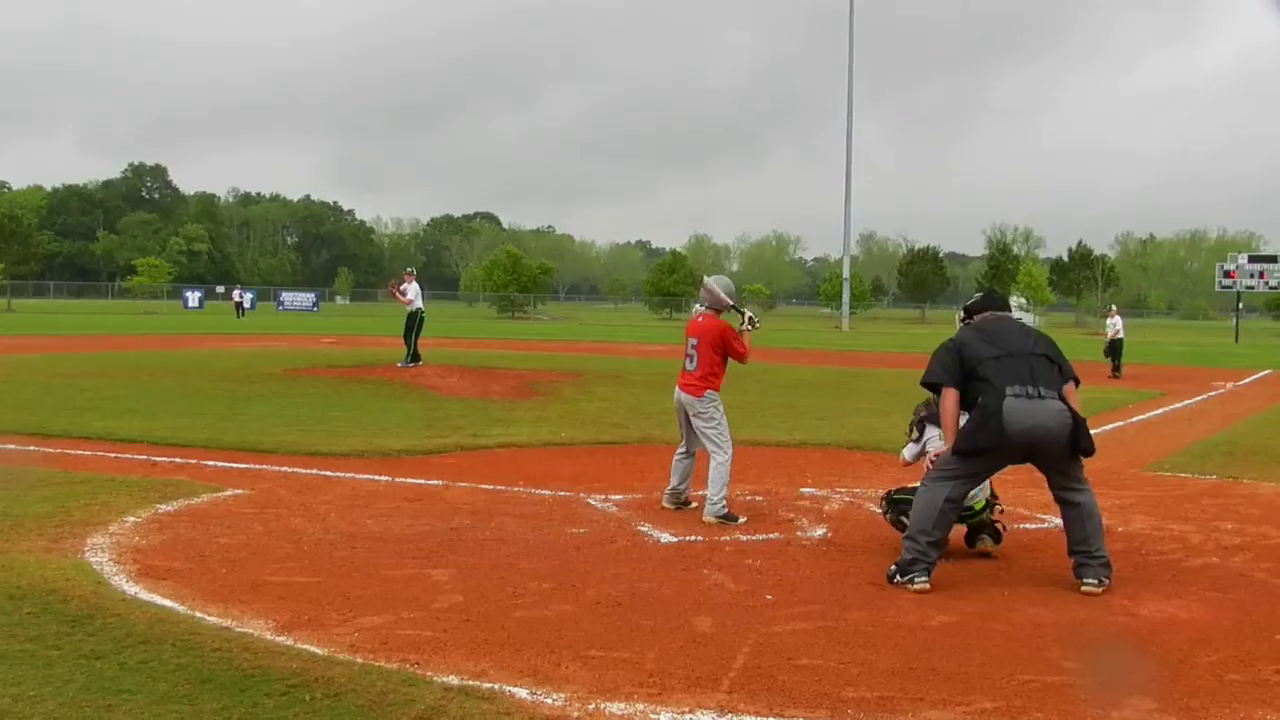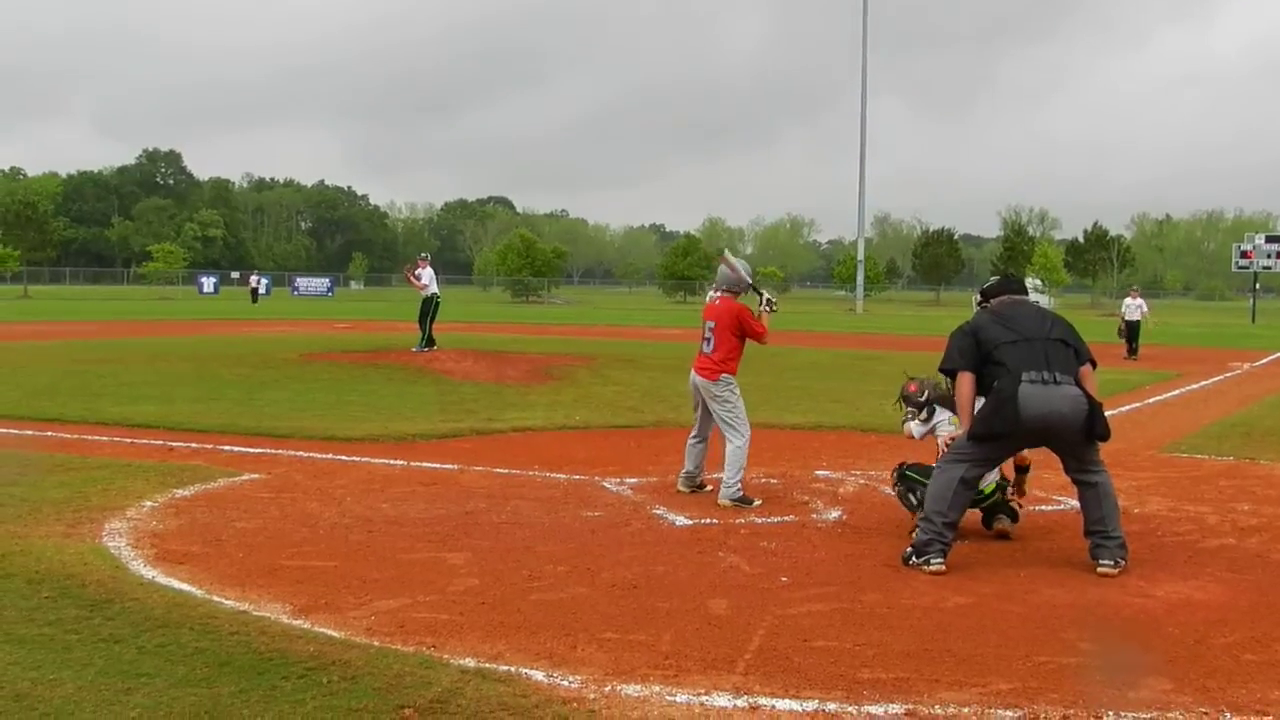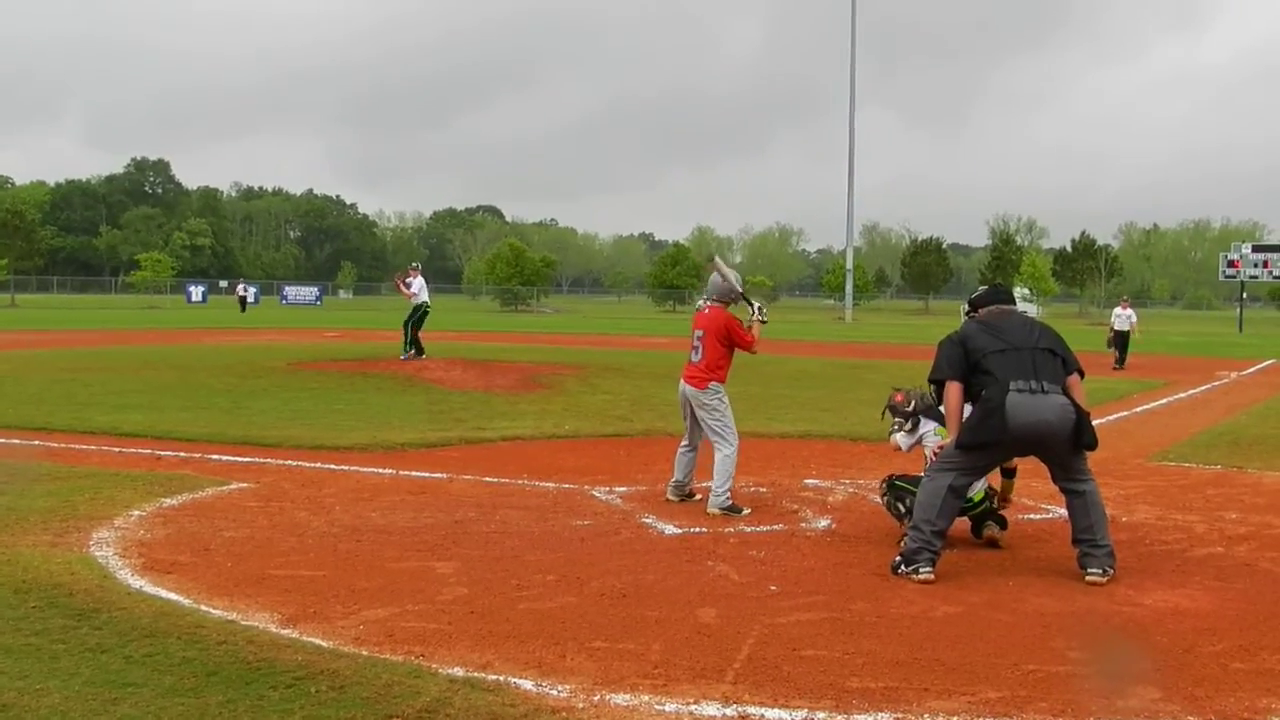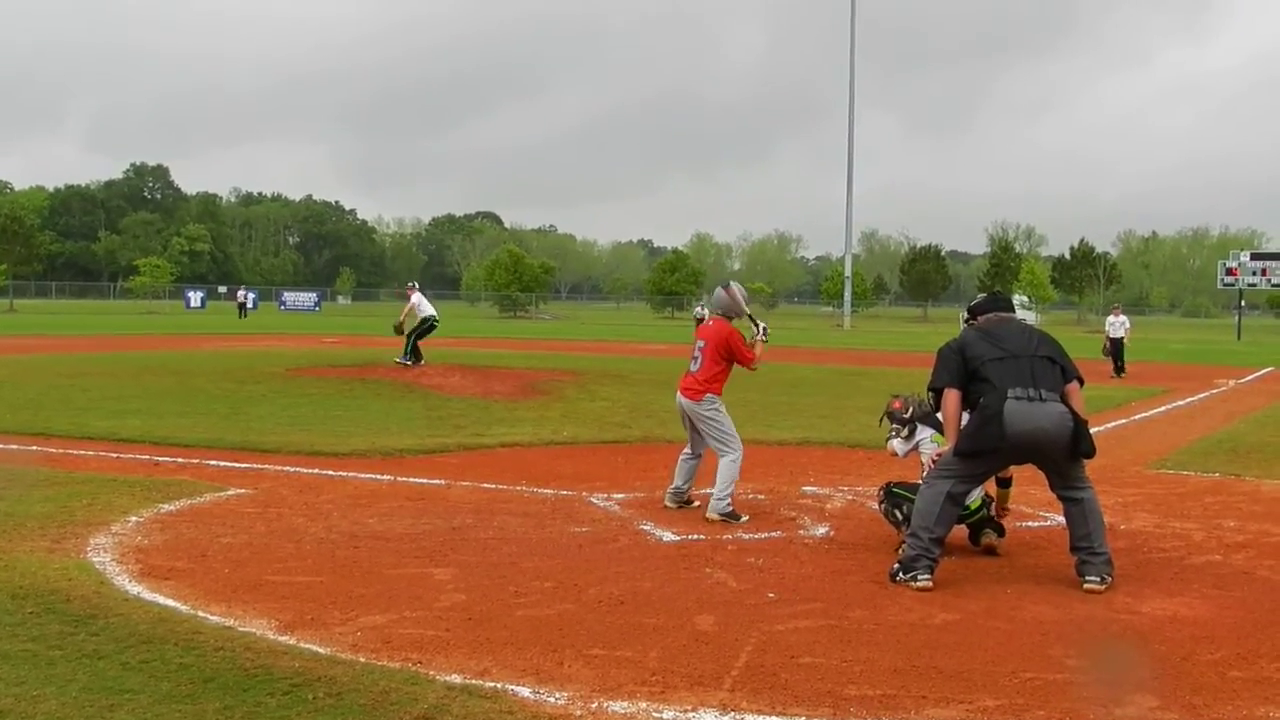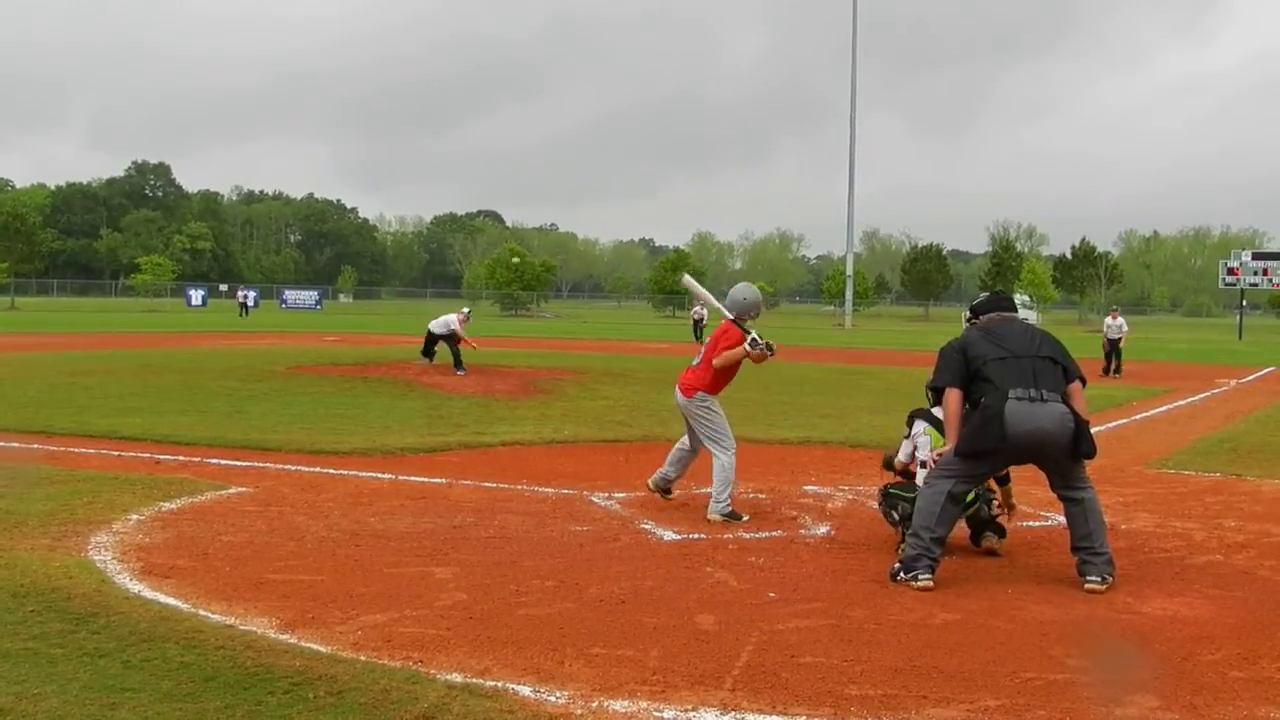
dt=0.7s
person 1, frame 1
left shoulder: (961, 340)
right shoulder: (1039, 337)
left elbow: (949, 393)
right elbow: (1068, 387)
left wrist: (949, 445)
right wrist: (1074, 435)
left hip: (1002, 413)
right hip: (1054, 414)
left knee: (941, 482)
right knee: (1074, 489)
left ankle: (913, 569)
right ankle: (1094, 572)
person 1, frame 2
left shoulder: (977, 324)
right shoulder: (1056, 320)
left elbow: (966, 376)
right elbow: (1086, 370)
left wrist: (965, 429)
right wrist: (1092, 419)
left hip: (1017, 399)
right hip: (1070, 400)
left knee: (955, 464)
right knee: (1092, 472)
left ankle: (929, 550)
right ankle: (1110, 553)
person 1, frame 3
left shoulder: (965, 333)
right shoulder: (1043, 330)
left elbow: (953, 386)
right elbow: (1073, 379)
left wrist: (953, 438)
right wrist: (1080, 429)
left hip: (1004, 408)
right hip: (1056, 409)
left knee: (943, 474)
right knee: (1079, 480)
left ankle: (918, 559)
right ankle: (1098, 562)
person 1, frame 4
left shoulder: (964, 341)
right shoulder: (1042, 337)
left elbow: (951, 393)
right elbow: (1072, 387)
left wrist: (951, 445)
right wrist: (1079, 437)
left hip: (1002, 415)
right hip: (1055, 416)
left knee: (941, 481)
right knee: (1077, 488)
left ankle: (916, 566)
right ankle: (1096, 570)
person 1, frame 5
left shoulder: (966, 340)
right shoulder: (1045, 337)
left elbow: (953, 392)
right elbow: (1074, 387)
left wrist: (952, 445)
right wrist: (1080, 438)
left hip: (1003, 416)
right hip: (1056, 417)
left knee: (942, 481)
right knee: (1078, 488)
left ankle: (917, 566)
right ankle: (1098, 570)
person 2, frame 1
left shoulder: (693, 322)
right shoulder: (720, 327)
right elbow: (743, 357)
left wrist: (741, 329)
right wrist: (746, 328)
left hip: (682, 391)
right hip: (702, 396)
left knee: (688, 446)
right knee: (721, 451)
left ankle: (674, 495)
right ankle: (716, 509)
person 2, frame 2
left shoulder: (710, 306)
right shoulder: (738, 309)
right elbow: (763, 337)
left wrist: (759, 311)
right wrist: (765, 309)
left hip: (698, 374)
right hip: (718, 380)
left knee: (701, 430)
right knee: (739, 435)
left ankle: (689, 479)
right ankle: (731, 492)
person 2, frame 3
left shoulder: (700, 315)
right shoulder: (726, 319)
right elbow: (752, 346)
left wrist: (751, 323)
right wrist: (756, 318)
left hip: (687, 383)
right hip: (707, 388)
left knee: (691, 440)
right knee: (727, 443)
left ankle: (678, 488)
right ankle: (720, 500)
person 2, frame 4
left shoulder: (704, 327)
right shoulder: (729, 332)
right elbow: (752, 363)
left wrist: (753, 339)
right wrist: (761, 338)
left hip: (685, 395)
right hip: (704, 400)
left knee: (695, 447)
right knee: (732, 451)
left ankle: (677, 495)
right ankle: (720, 507)
person 2, frame 5
left shoulder: (728, 328)
right shoulder: (734, 332)
left elbow: (756, 358)
right elbow: (718, 362)
left wrist: (764, 350)
right wrist: (746, 348)
left hip: (685, 389)
right hip: (698, 396)
left knee: (694, 440)
right knee: (725, 450)
left ankle: (661, 480)
right ankle: (720, 508)
person 3, frame 1
left shoulder: (930, 424)
left elbow: (904, 460)
left wrist: (916, 429)
right hip: (976, 505)
left knee: (889, 502)
right ankle: (987, 536)
person 3, frame 2
left shoulder: (940, 409)
left elbow: (908, 431)
right elbow: (1022, 458)
left wrist: (912, 404)
right wrist: (1019, 485)
right hip: (986, 492)
left knee: (901, 474)
right ankle: (1001, 517)
person 3, frame 3
left shoulder: (924, 420)
left elbow: (895, 443)
right elbow: (1008, 460)
left wrist: (900, 415)
right wrist: (1005, 494)
right hip: (975, 500)
left knee: (889, 486)
right ankle: (990, 525)
person 3, frame 4
left shoulder: (922, 426)
left elbow: (892, 449)
right elbow: (1003, 469)
left wrist: (898, 421)
right wrist: (1002, 504)
right hip: (971, 508)
left knee: (887, 493)
right ankle: (987, 532)
person 3, frame 5
left shoulder: (919, 420)
left elbow: (901, 465)
right wrist: (1007, 498)
right hip: (966, 502)
left knee: (888, 494)
right knee: (984, 492)
right ankle: (988, 533)
